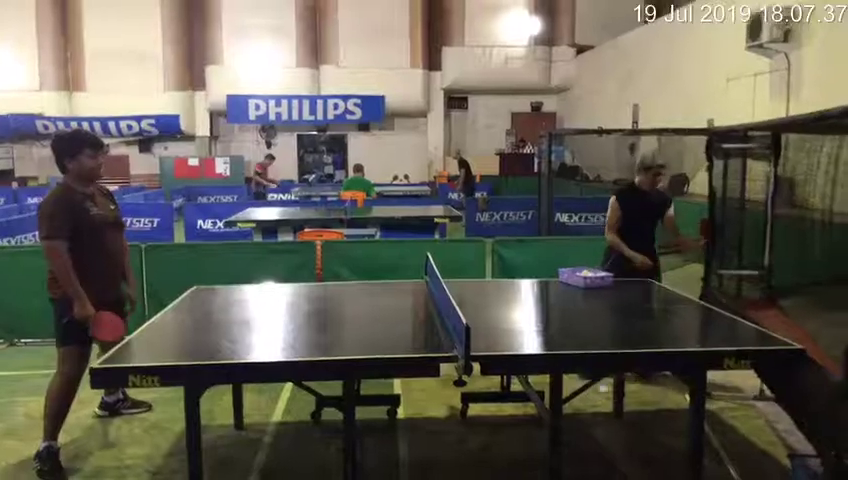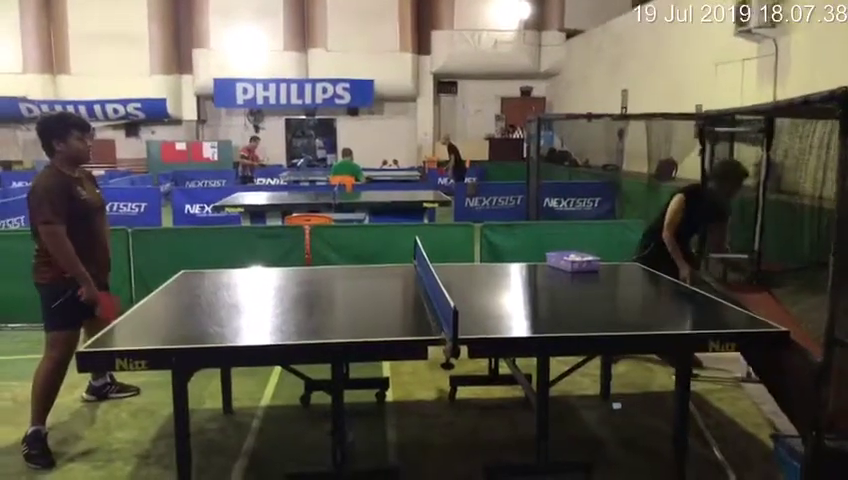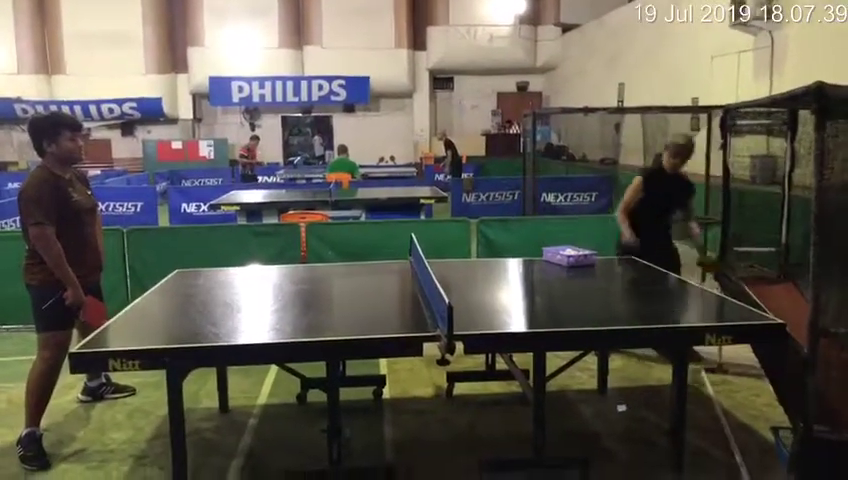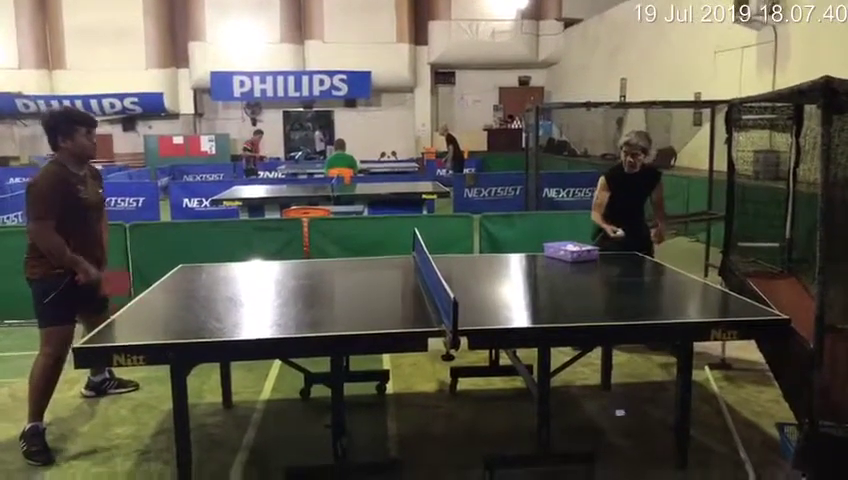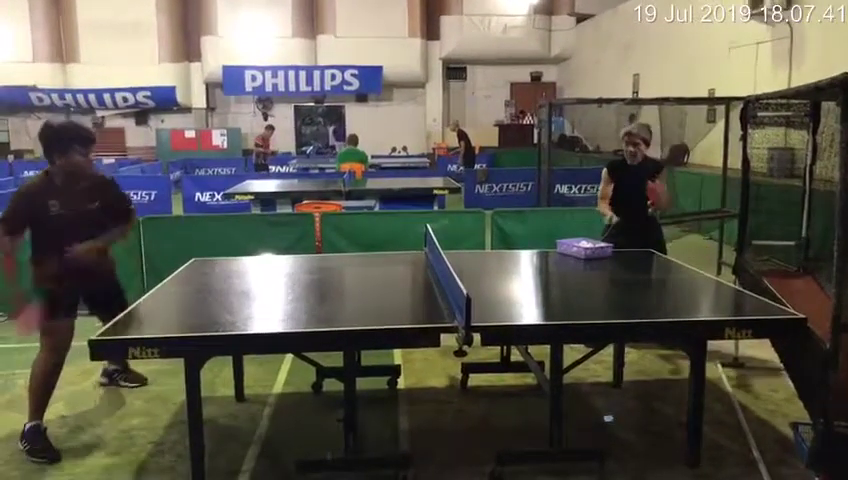
dt=1s
person 1, frame 1
left shoulder: (104, 195)
right shoulder: (58, 202)
right elbow: (56, 255)
left wrist: (128, 281)
right wrist: (79, 300)
left hip: (110, 292)
right hip: (77, 300)
left knee: (115, 348)
right knee: (70, 370)
left ankle: (112, 399)
right ankle: (47, 448)
person 1, frame 2
left shoulder: (85, 177)
right shoulder: (48, 185)
right elbow: (55, 240)
left wrist: (98, 274)
right wrist: (84, 282)
left hip: (93, 275)
right hip: (63, 282)
left knee: (100, 330)
right knee: (59, 352)
left ankle: (100, 383)
right ankle: (35, 433)
person 1, frame 3
left shoulder: (78, 178)
right shoulder: (38, 185)
left elbow: (93, 219)
right elbow: (43, 240)
left wrist: (96, 264)
right wrist: (71, 284)
left hip: (85, 276)
right hip: (53, 283)
left knee: (94, 331)
right knee: (51, 353)
left ankle: (95, 384)
right ankle: (29, 435)
person 1, frame 4
left shoulder: (91, 174)
right shoulder: (48, 180)
right elbow: (38, 234)
left wrist: (99, 258)
right wrist: (80, 265)
left hip: (85, 270)
right hip: (53, 274)
left knee: (101, 325)
right knee: (55, 347)
left ankle: (99, 379)
right ankle: (33, 429)
person 1, frame 5
left shoulder: (105, 185)
right shoulder: (32, 193)
left elbow: (126, 223)
left wrist: (96, 245)
left hip: (96, 271)
right hip: (54, 278)
right knee: (54, 347)
left ankle: (114, 369)
right ankle: (33, 427)
person 2, frame 1
left shoulder: (663, 201)
right shoulder: (620, 197)
left elbow: (675, 235)
right elbow: (610, 234)
left wrist: (697, 245)
right wrist: (633, 256)
left hip: (647, 260)
right hip: (620, 260)
person 2, frame 2
left shoulder: (719, 208)
right shoulder: (686, 196)
left elbow: (717, 244)
right elbow: (667, 232)
right wrist: (682, 266)
left hip: (679, 248)
right hip: (656, 246)
person 2, frame 3
left shoulder: (685, 187)
right shoulder: (645, 179)
left elbow: (689, 220)
right elbow: (622, 211)
left wrist: (700, 243)
right wrist: (627, 233)
left hip: (662, 242)
right hip: (635, 242)
person 2, frame 4
left shoulder: (653, 176)
right shoulder: (608, 177)
left elbow: (658, 208)
right elbow: (596, 211)
left wrist: (660, 228)
right wrist: (606, 227)
left hip: (639, 235)
right hip: (611, 236)
person 2, frame 5
left shoulder: (656, 168)
right shoulder: (612, 169)
left elbow: (664, 202)
right elbow: (602, 201)
left wrist: (656, 205)
right wrist: (609, 214)
left hip: (649, 231)
right hip: (619, 232)
